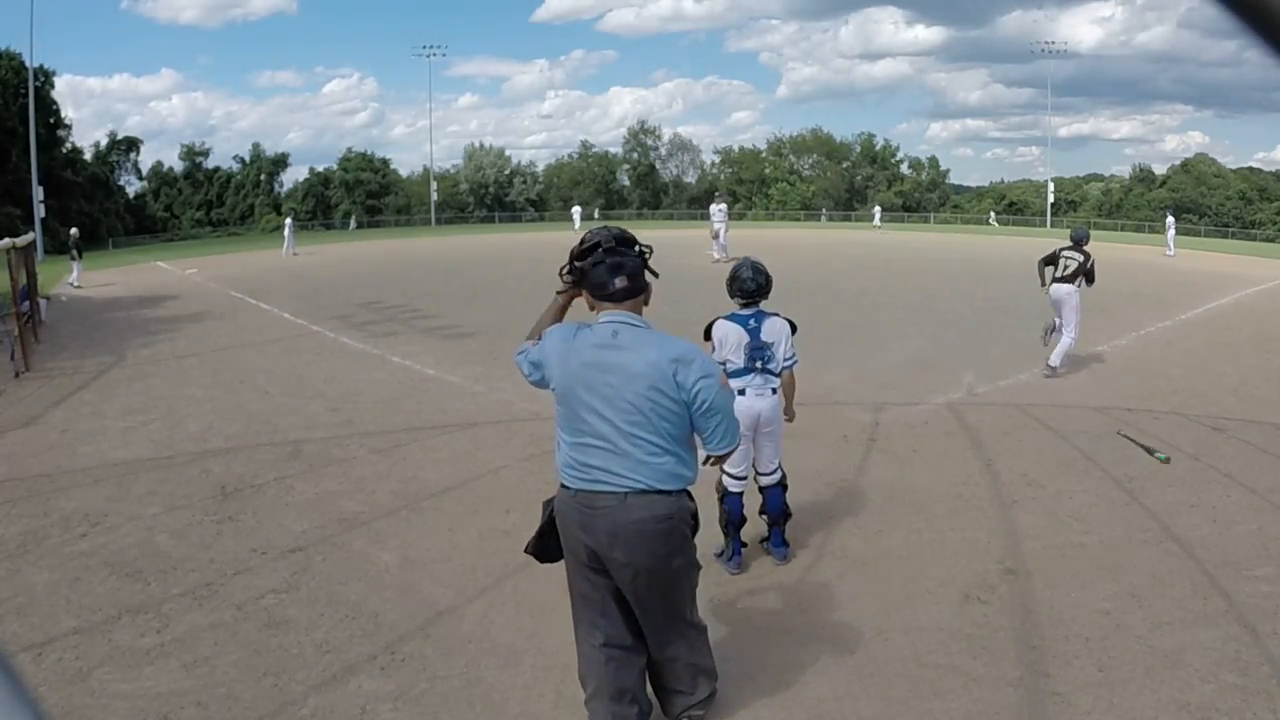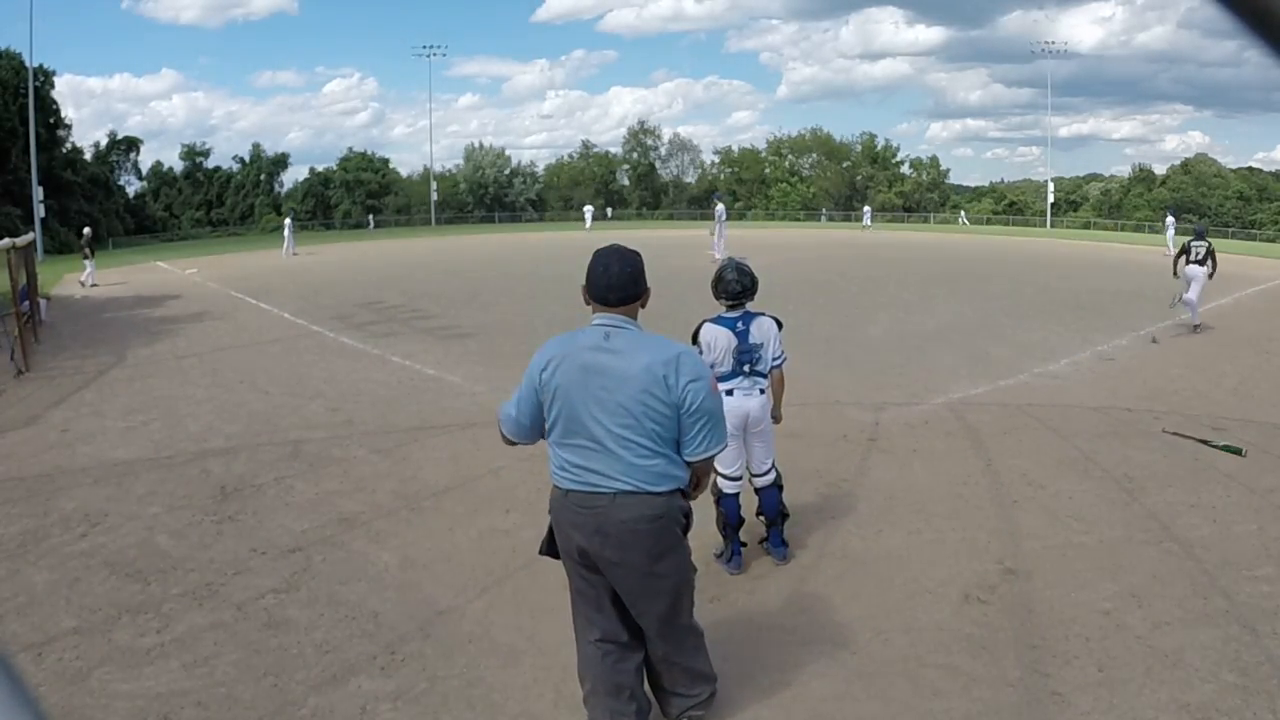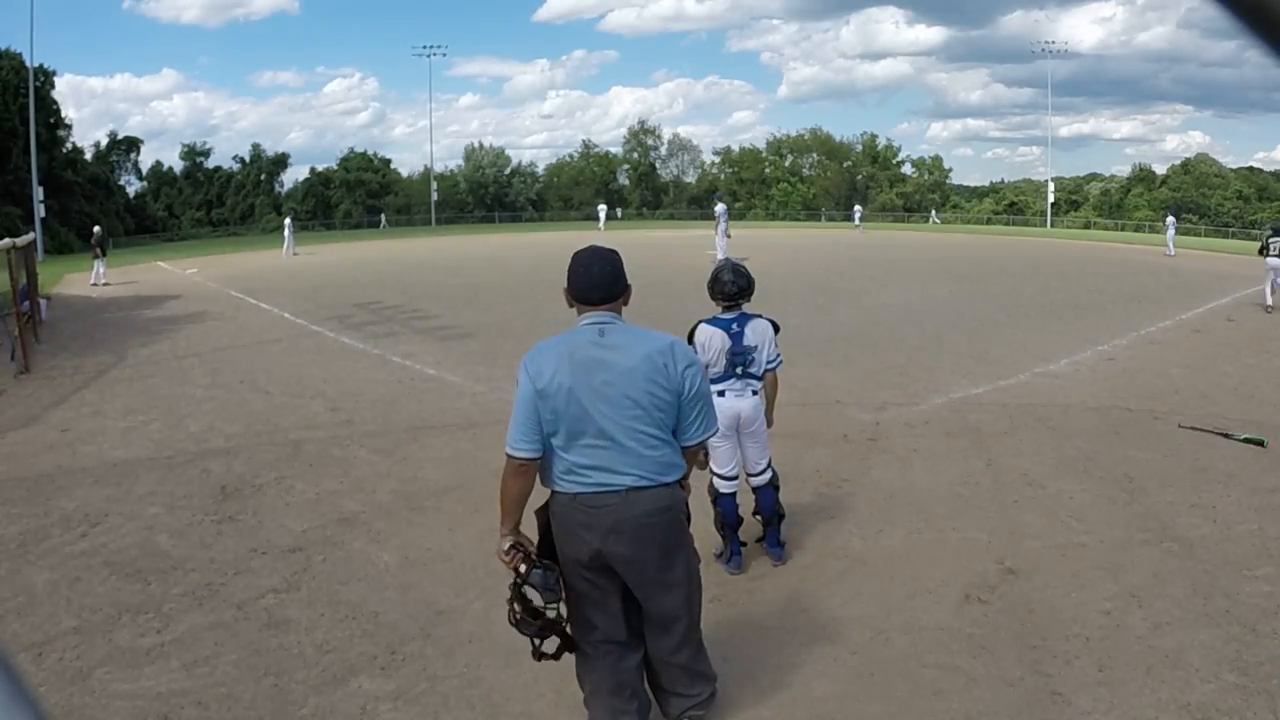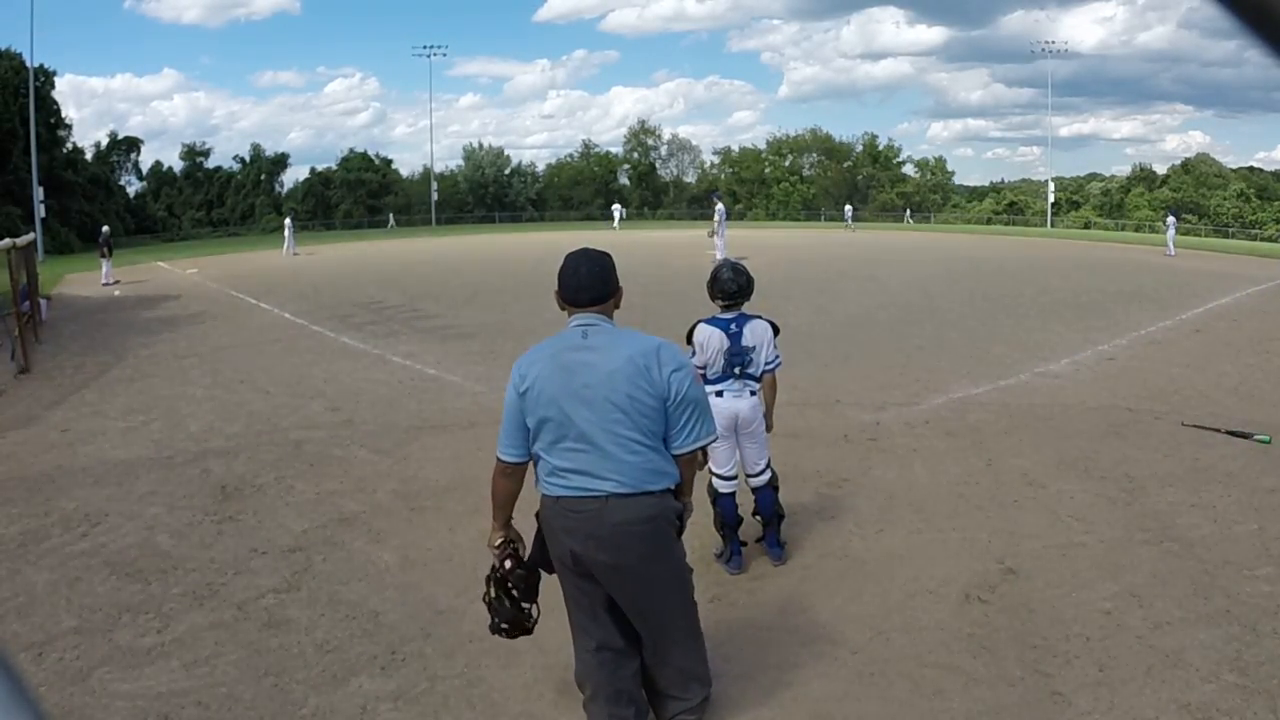
dt=0.7s
person 1, frame 1
left shoulder: (560, 346)
right shoulder: (685, 358)
left elbow: (527, 353)
right elbow: (723, 448)
left wrist: (562, 297)
right wrist: (704, 455)
left hip: (580, 512)
right hip: (654, 514)
left knee: (604, 631)
right knee: (670, 617)
person 1, frame 2
left shoulder: (550, 356)
right shoulder: (679, 361)
left elbow: (513, 433)
right elbow: (702, 457)
right wrist: (694, 484)
left hip: (574, 512)
right hip: (647, 515)
left knee: (600, 627)
right knee: (666, 615)
person 1, frame 3
left shoulder: (540, 361)
right shoulder: (672, 353)
left elbow: (522, 460)
right elbow: (692, 443)
left wrist: (509, 531)
left hip: (576, 514)
right hip: (653, 508)
left knee: (599, 627)
right knee: (670, 612)
person 1, frame 4
left shoulder: (529, 365)
right shoulder: (661, 356)
left elbow: (510, 463)
right elbow: (686, 451)
left wrist: (501, 525)
right wrist: (682, 498)
left hip: (565, 519)
right hip: (640, 515)
left knee: (597, 632)
right knee: (665, 617)
person 2, frame 1
left shoulder: (722, 327)
right shoulder: (780, 325)
right elbow: (787, 375)
right wrist: (788, 406)
left hip: (736, 404)
right hip: (769, 403)
left knee: (734, 479)
right knee: (771, 473)
left ankle: (733, 551)
right ankle: (778, 543)
person 2, frame 2
left shoulder: (709, 331)
right shoulder: (767, 325)
right elbow: (777, 373)
right wrist: (777, 407)
left hip: (725, 405)
right hip: (759, 403)
left knee: (728, 480)
right knee: (765, 473)
left ankle: (732, 552)
right ankle: (777, 543)
person 2, frame 3
left shoulder: (704, 331)
right shoulder: (762, 327)
right elbow: (770, 376)
right wrist: (769, 410)
left hip: (718, 406)
right hip: (752, 404)
left knee: (724, 479)
right knee: (761, 473)
left ankle: (732, 552)
right ankle: (774, 543)
person 2, frame 4
left shoulder: (703, 331)
right shoulder: (762, 328)
left elbow: (697, 379)
right elbow: (769, 377)
right wrist: (769, 413)
left hip: (716, 406)
right hip: (750, 404)
left knee: (723, 479)
right knee: (760, 474)
left ankle: (732, 551)
right ankle: (773, 543)
